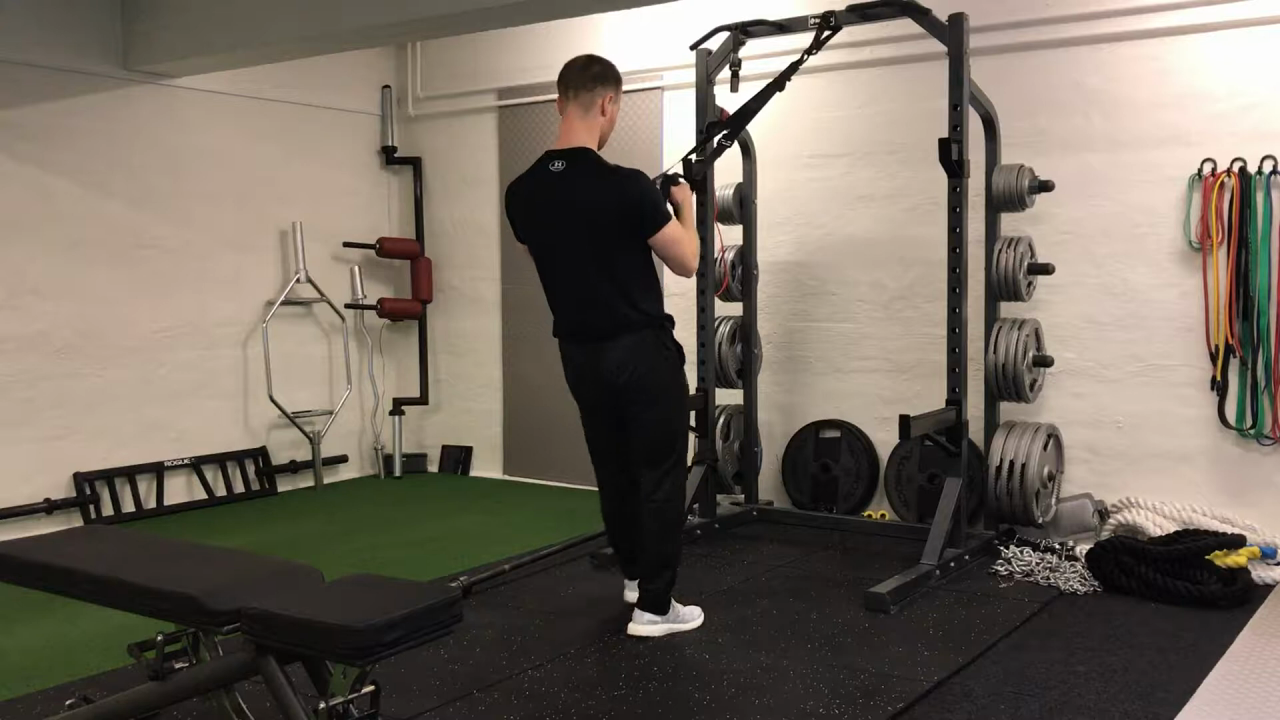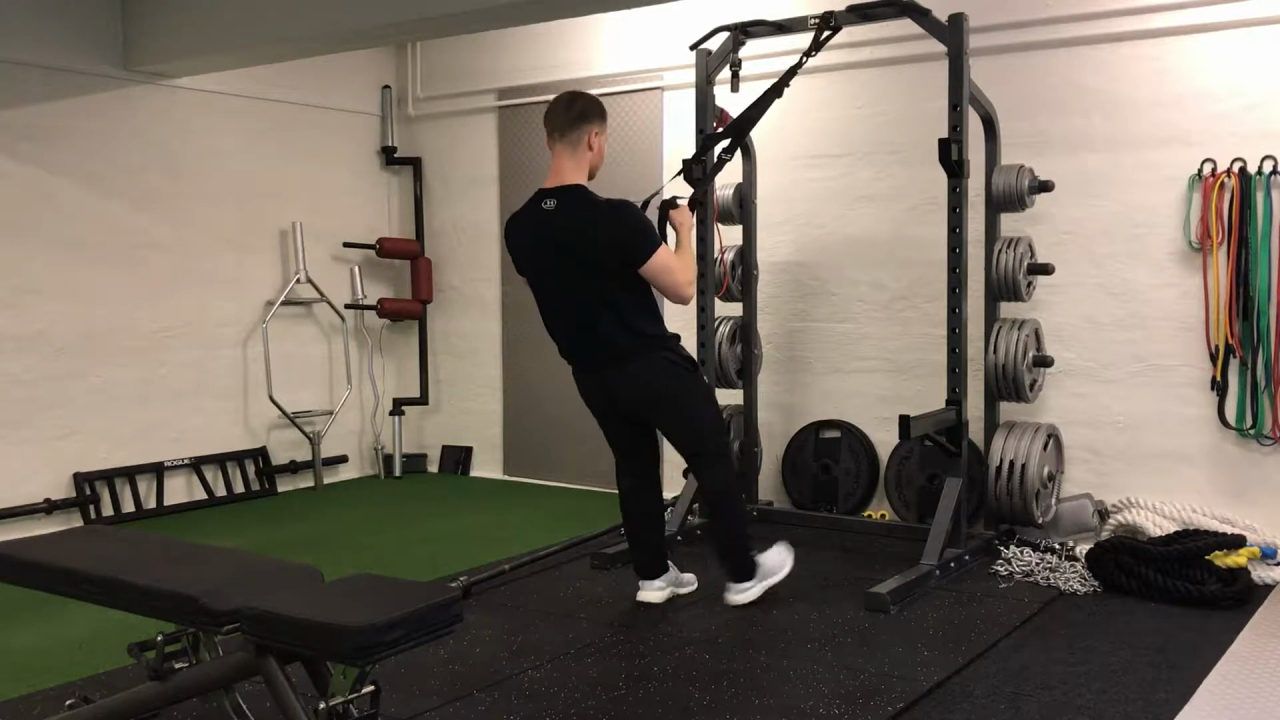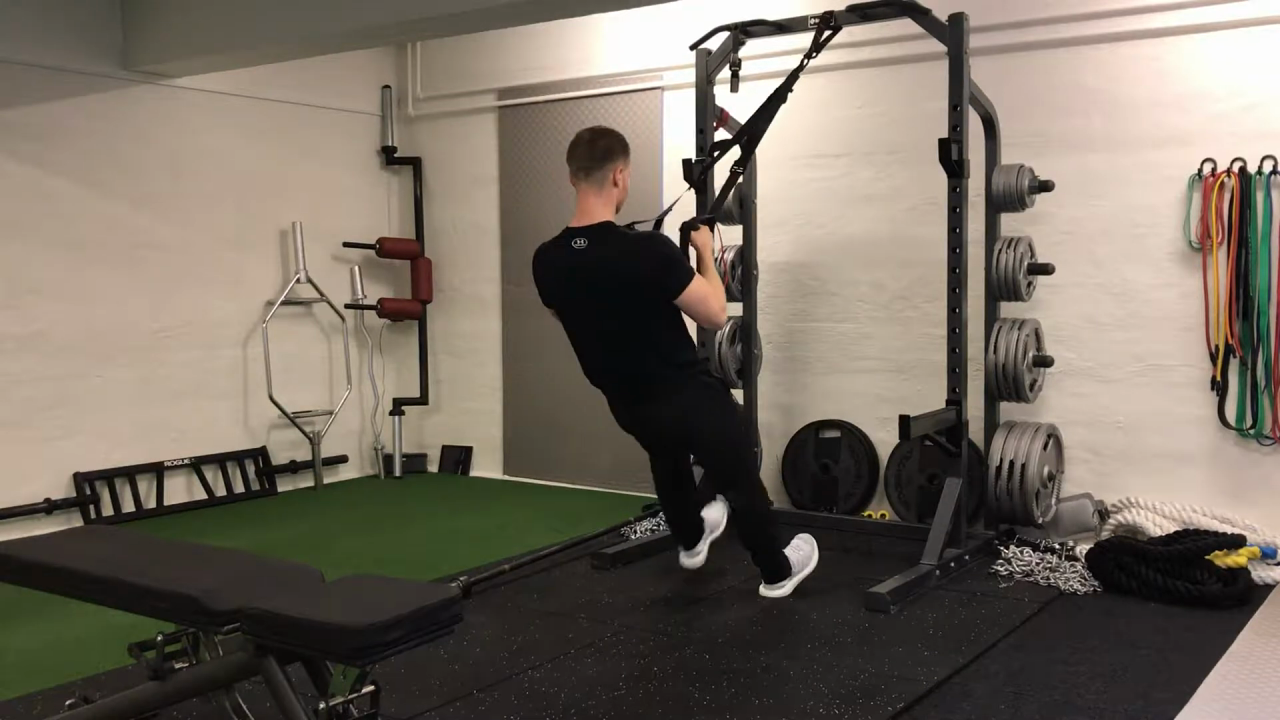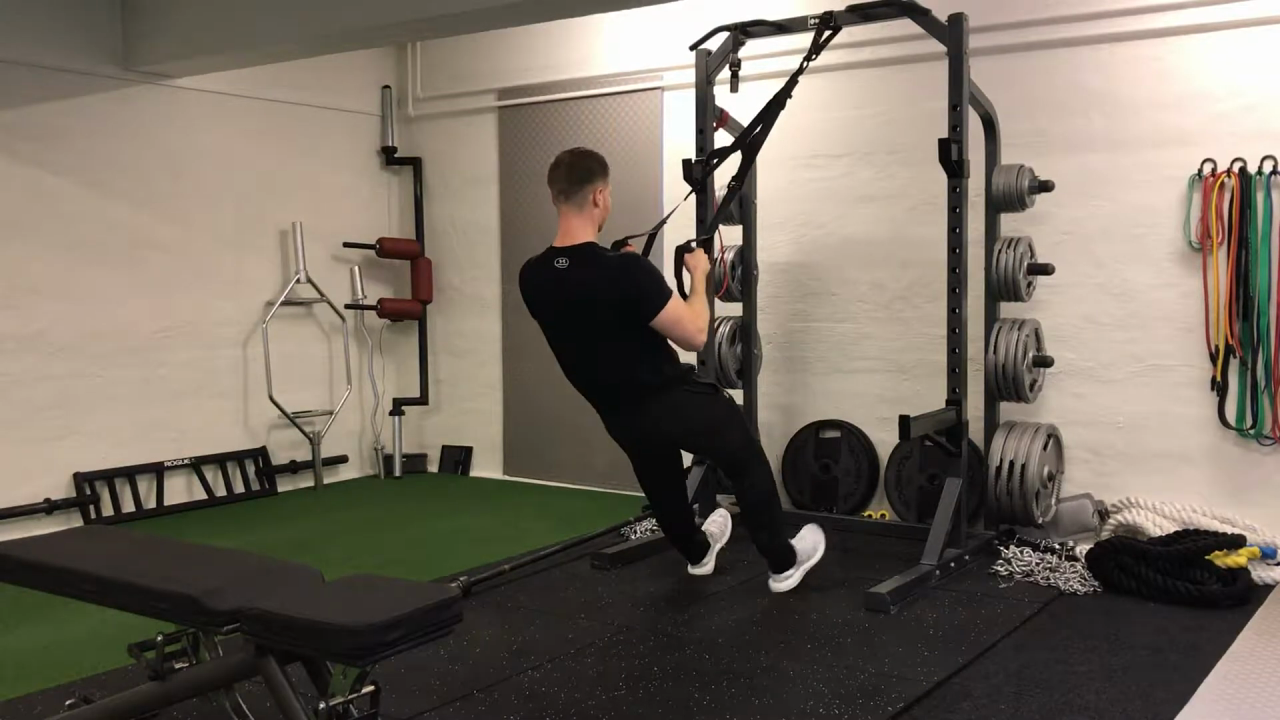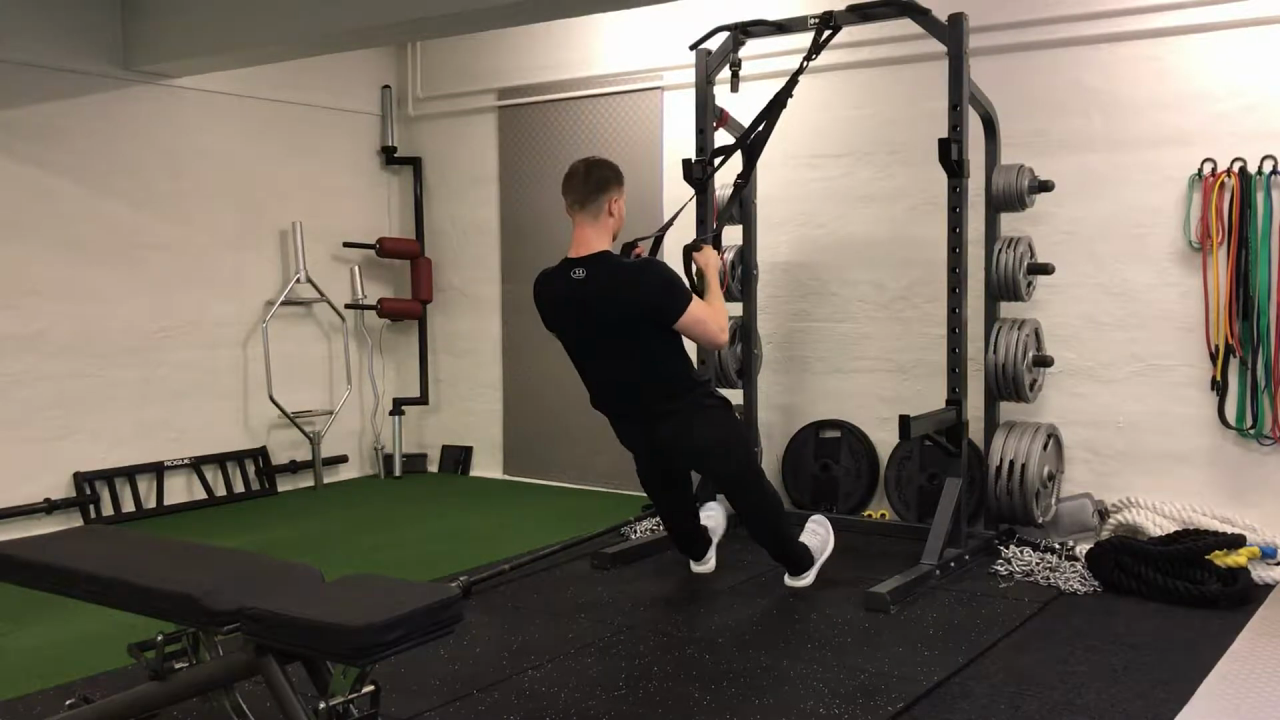
dt=0.5s
person 1, frame 1
left shoulder: (522, 192)
right shoulder: (624, 186)
right elbow: (686, 262)
right wrist: (684, 208)
left hip: (579, 353)
right hip: (640, 350)
left knee: (615, 469)
right knee: (662, 475)
left ankle: (637, 574)
right ankle: (654, 607)
person 1, frame 2
left shoulder: (521, 229)
right shoulder: (614, 218)
right elbow: (681, 289)
right wrist: (684, 232)
left hip: (591, 373)
right hip: (648, 365)
left knee: (634, 465)
right knee: (711, 459)
left ankle: (653, 574)
right ankle: (742, 574)
person 1, frame 3
left shoulder: (548, 262)
right shoulder: (648, 251)
right elbow: (715, 314)
right wrist: (706, 254)
left hip: (627, 403)
right hip: (686, 396)
left knee: (668, 453)
right knee: (738, 478)
left ankle: (692, 539)
right ankle: (778, 571)
person 1, frame 4
left shoulder: (533, 279)
right shoulder: (624, 272)
right elbow: (695, 335)
right wrist: (698, 275)
left hip: (620, 416)
right hip: (674, 403)
left knee: (661, 479)
right knee: (746, 460)
left ankle: (698, 551)
right ankle: (783, 561)
person 1, frame 5
left shoulder: (548, 289)
right shoulder: (645, 277)
right elbow: (717, 334)
right wrist: (711, 272)
left hip: (632, 424)
right hip: (691, 417)
left knee: (666, 484)
right knee: (747, 489)
left ankle: (699, 548)
right ankle: (799, 562)
